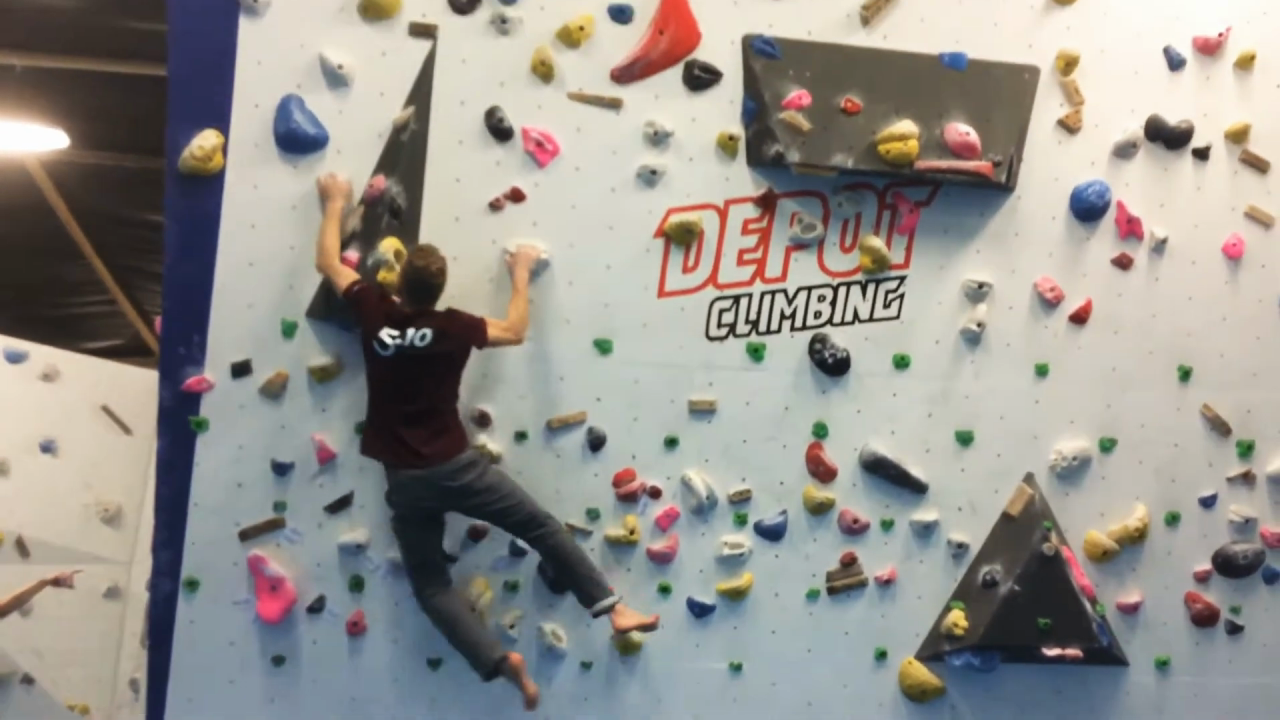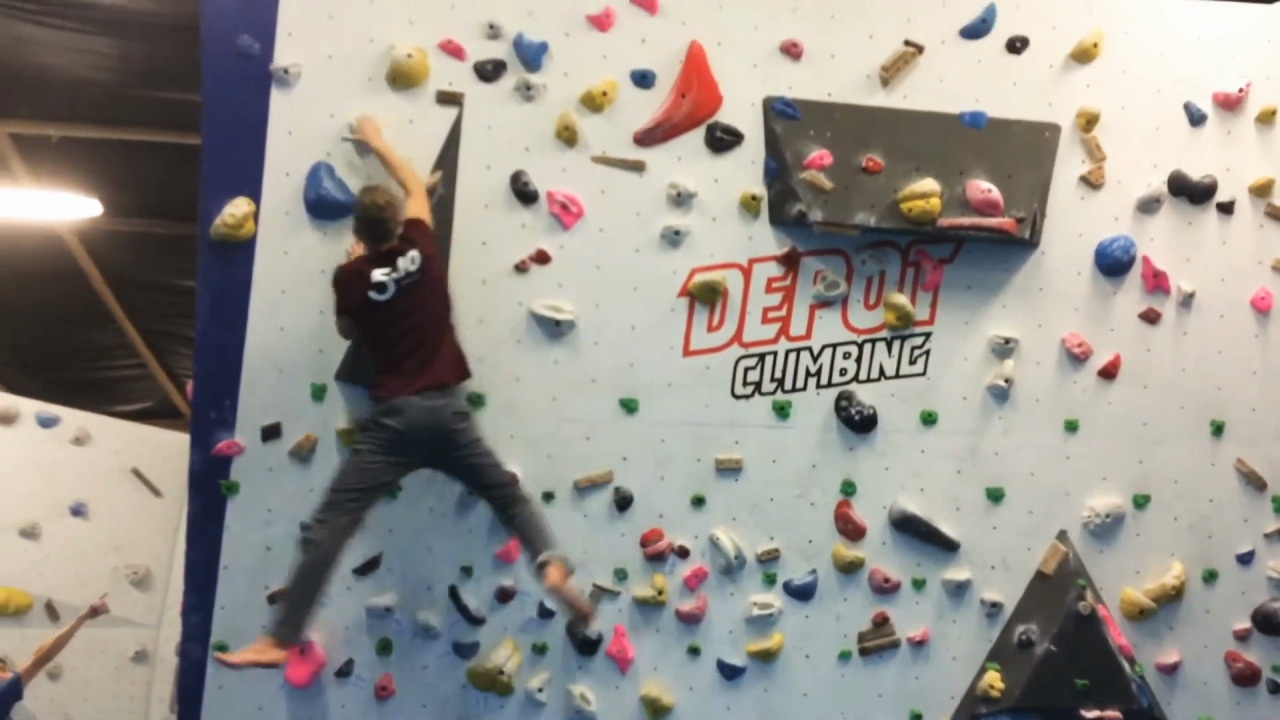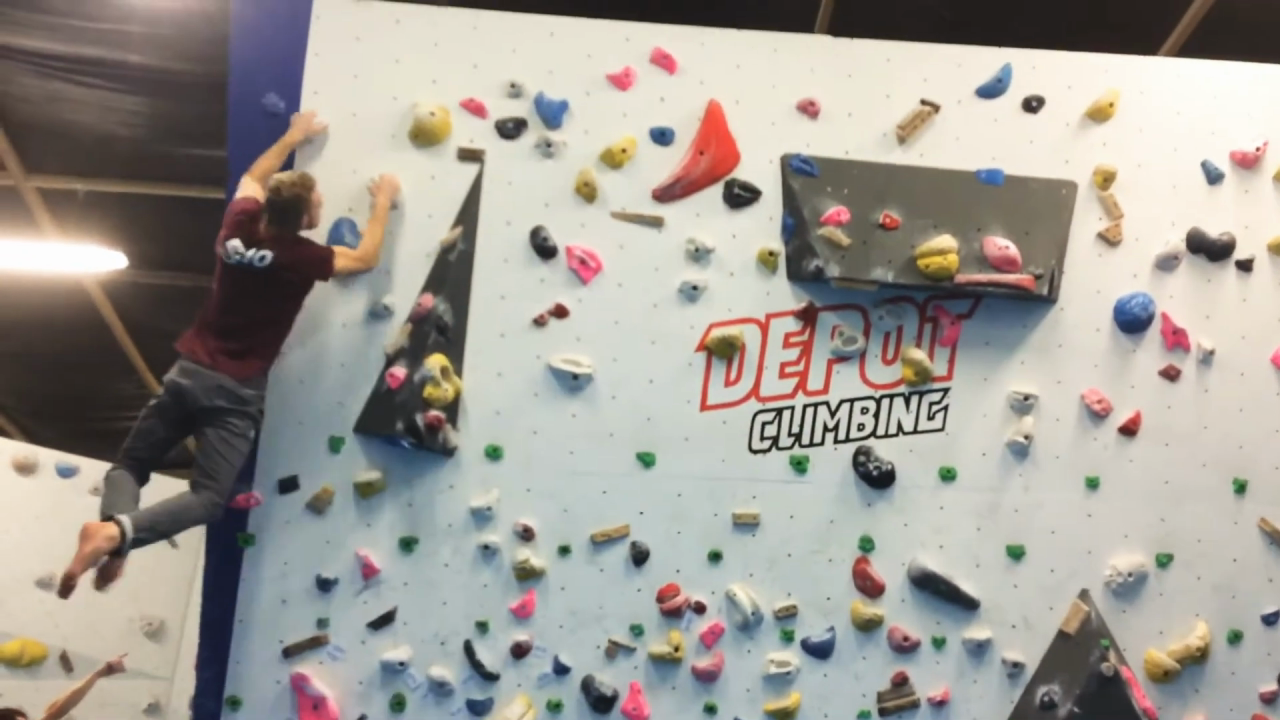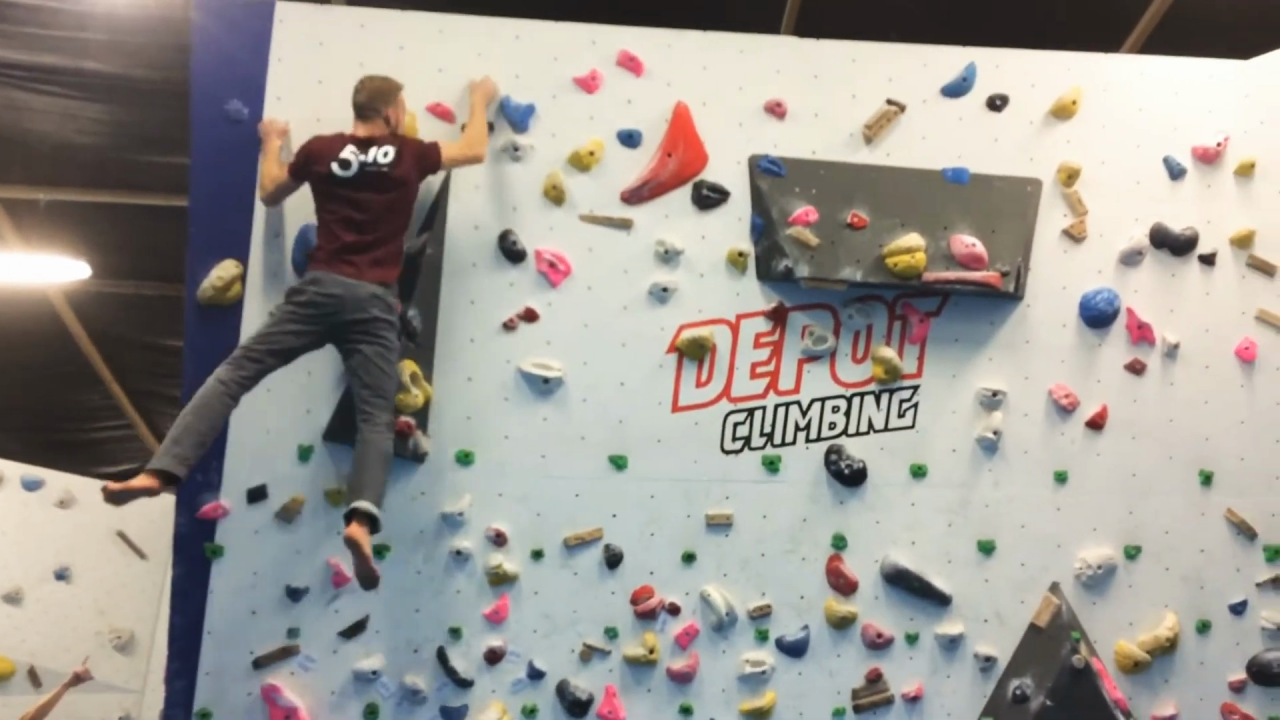
dt=0.7s
person 1, frame 1
left shoulder: (372, 310)
right shoulder: (454, 328)
left elbow: (328, 262)
right elbow: (515, 330)
left wrist: (335, 204)
right wrist: (521, 276)
left hip: (406, 480)
right hip: (459, 467)
left knee: (432, 587)
right knee: (543, 529)
left ankle: (503, 658)
right ankle: (615, 609)
person 1, frame 2
left shoulder: (351, 276)
right shoulder: (423, 248)
right elbow: (416, 188)
right wrist: (378, 143)
left hip: (394, 417)
right hip: (447, 410)
left knee: (329, 523)
right knee: (508, 496)
left ankle: (281, 639)
right ankle: (553, 569)
person 1, frame 3
left shoulder: (239, 223)
right shoulder: (302, 257)
left elbow: (252, 177)
right elbow: (365, 257)
left wrist: (295, 137)
right wrist: (383, 204)
left hip: (187, 375)
right hip: (235, 390)
left knee: (130, 463)
right knee: (209, 496)
left ankle: (109, 522)
right ankle: (113, 532)
person 1, frame 4
left shoulder: (321, 149)
right shoulder: (409, 154)
left elbow: (269, 194)
right elbow: (474, 150)
left wrist: (271, 143)
right wrist: (479, 100)
left hip: (320, 288)
right hip: (374, 301)
left knee: (232, 375)
right knee: (375, 421)
left ankle: (159, 471)
right ankle: (360, 522)
